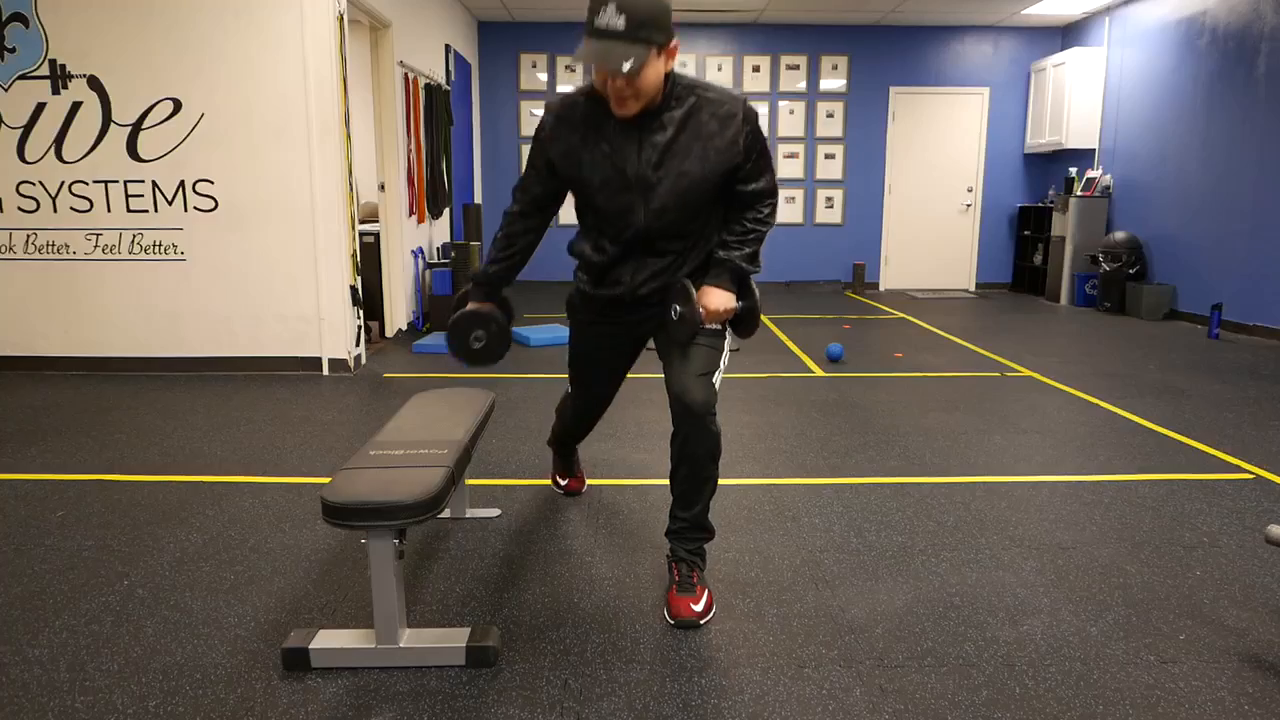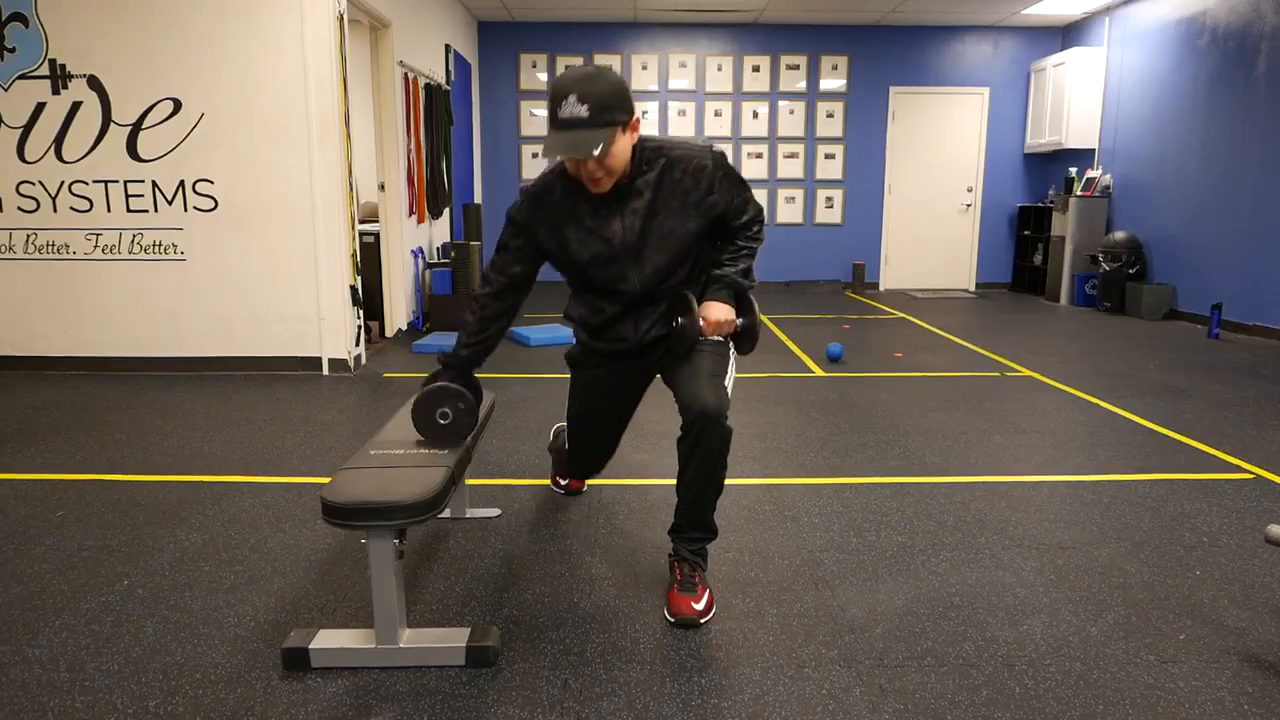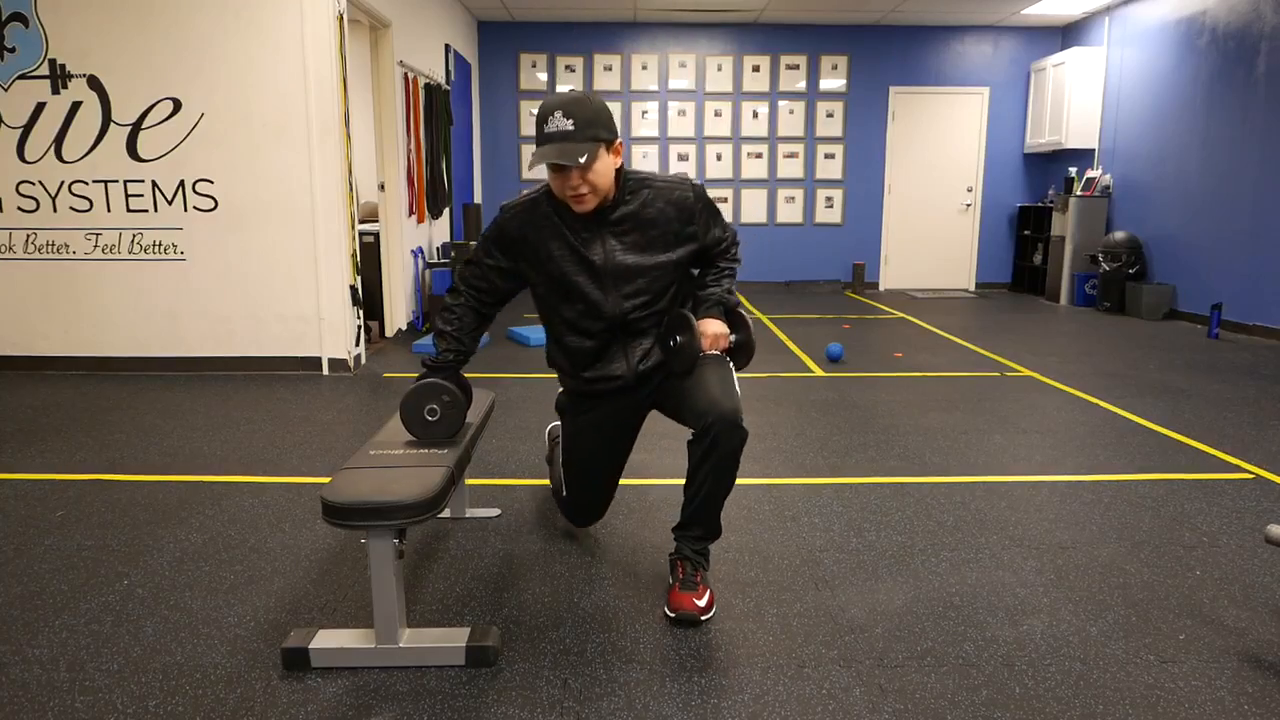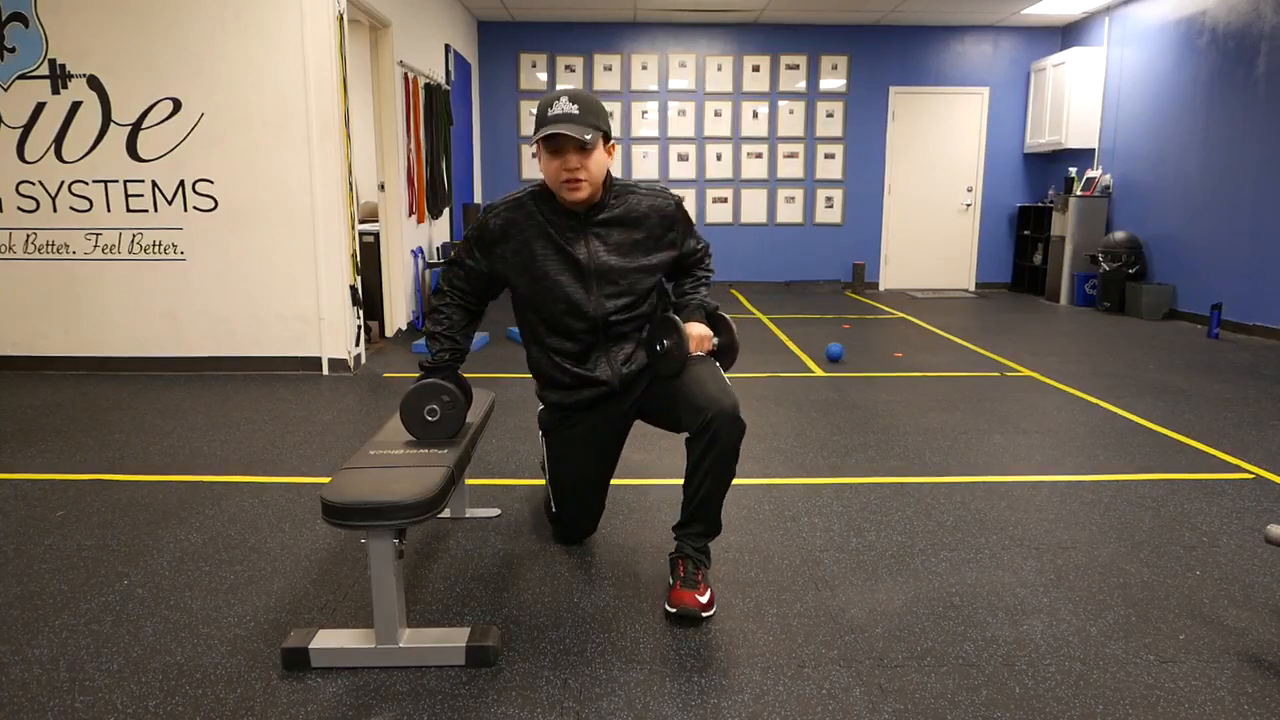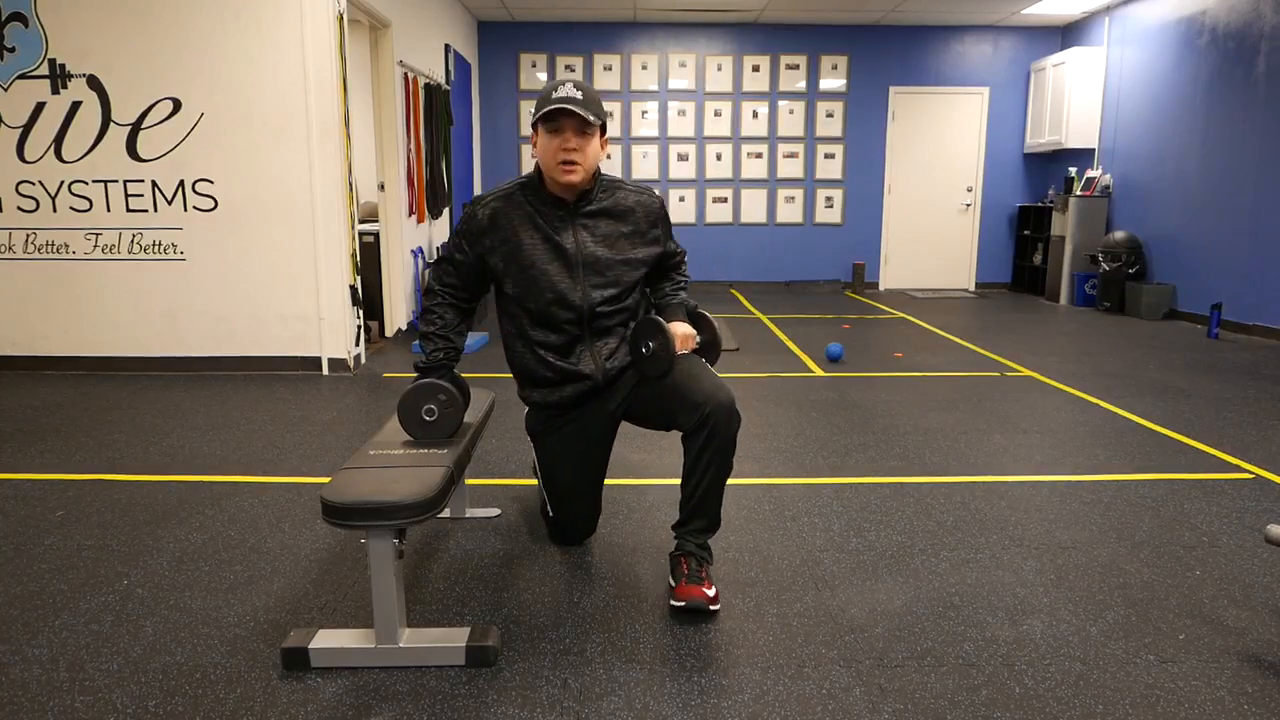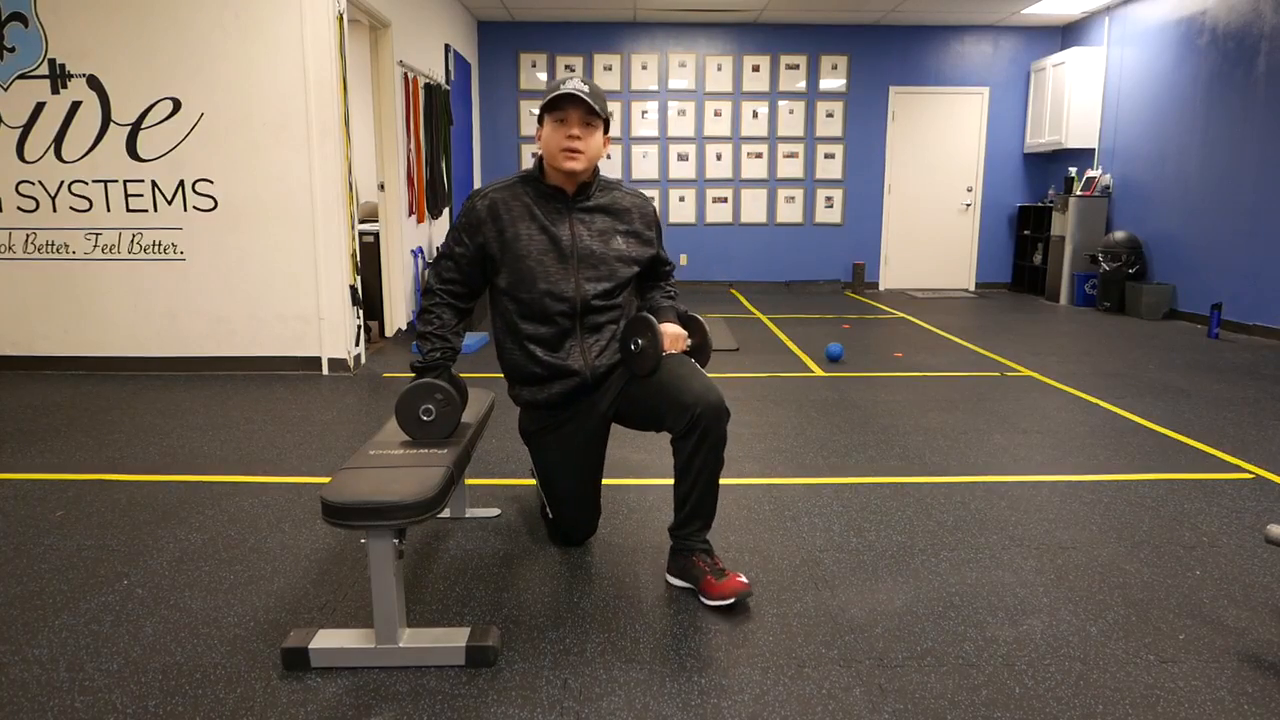
dt=0.2s
person 1, frame 1
left shoulder: (724, 117)
right shoulder: (567, 121)
left elbow: (755, 199)
right elbow: (529, 211)
left wrist: (725, 276)
right wrist: (488, 289)
left hip: (691, 286)
right hip: (604, 294)
left knee: (694, 404)
right knee: (585, 403)
left ankle: (687, 556)
right ankle: (563, 456)
person 1, frame 2
left shoulder: (696, 167)
right shoulder: (543, 200)
left elbow: (745, 222)
right elbow: (503, 285)
left wrist: (721, 293)
right wrist: (458, 366)
right hip: (606, 341)
left knee: (706, 413)
right knee: (587, 452)
left ankle: (689, 558)
right ankle: (563, 452)
person 1, frame 3
left shoulder: (675, 200)
right shoulder: (521, 223)
left elbow: (722, 249)
right elbow: (473, 295)
left wrist: (712, 310)
right wrist: (442, 372)
right hip: (592, 376)
left knee: (722, 419)
right knee: (581, 508)
left ankle: (690, 557)
right ankle: (561, 446)
person 1, frame 4
left shoulder: (656, 209)
right shoulder: (505, 224)
left elbow: (695, 261)
right elbow: (456, 295)
left wrist: (694, 315)
right wrist: (440, 373)
left hip: (654, 358)
right hip: (574, 389)
left knee: (721, 414)
right knee: (573, 526)
left ankle: (690, 555)
right ankle: (554, 446)
person 1, frame 5
left shoulder: (640, 207)
right shoulder: (493, 216)
left elbow: (669, 267)
right elbow: (448, 293)
left wrist: (677, 316)
right wrist: (436, 374)
left hip: (636, 359)
right hip: (558, 390)
left knee: (716, 407)
right knee: (570, 529)
left ankle: (691, 553)
right ankle: (549, 457)
person 1, frame 6
left shoulder: (634, 210)
right shoulder: (492, 209)
left elbow: (657, 276)
right elbow: (447, 292)
left wrist: (666, 319)
right wrist: (433, 373)
left hip: (626, 361)
right hip: (549, 390)
left knee: (704, 406)
right knee: (572, 529)
left ankle: (690, 551)
right ankle: (551, 464)
